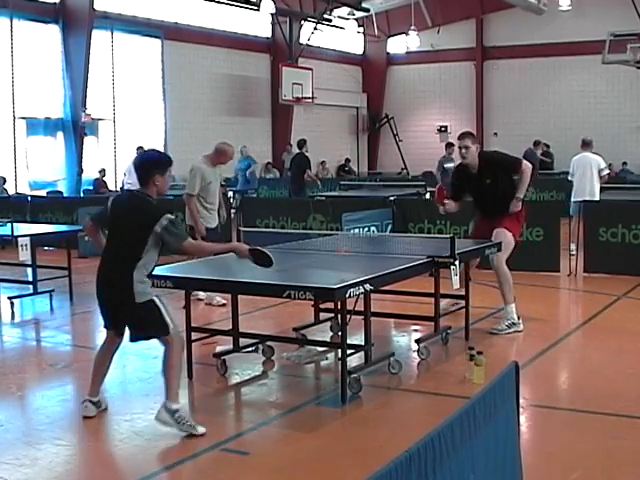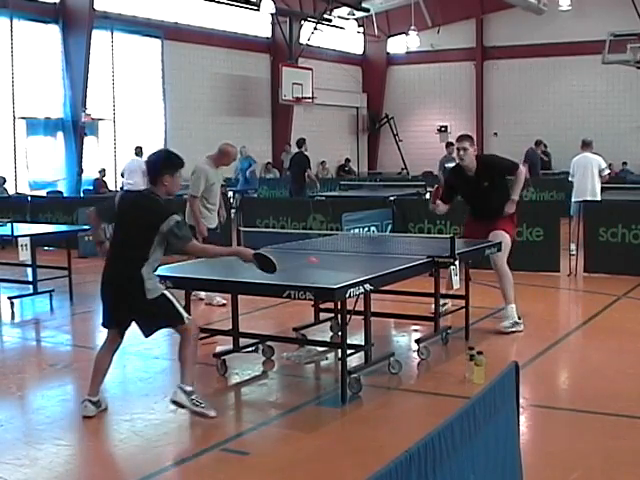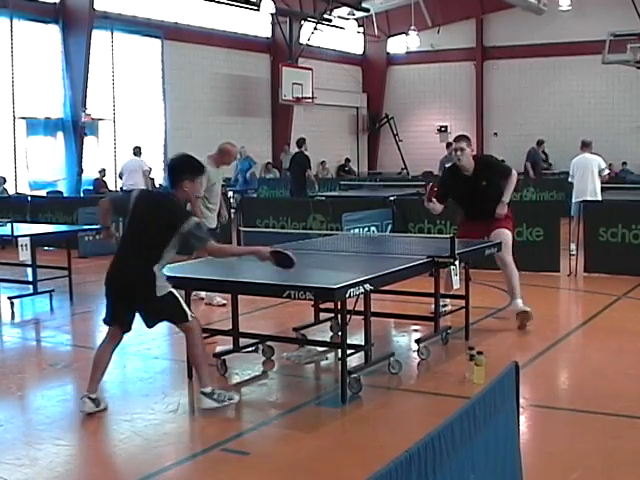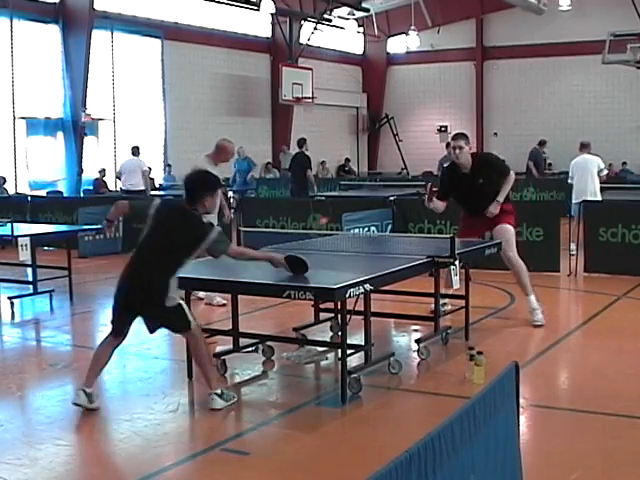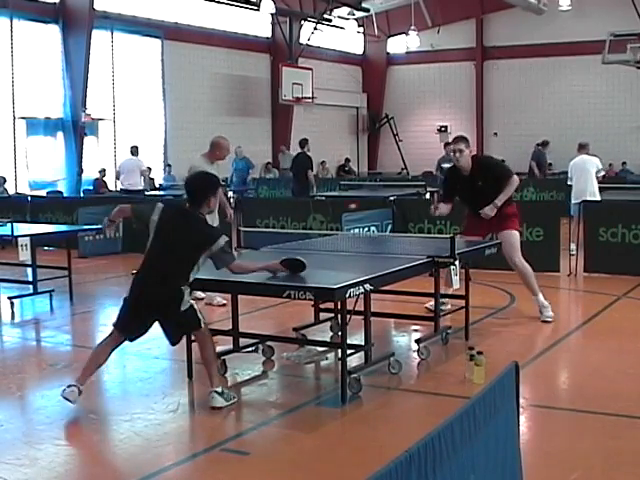
dt=0.1s
person 1, frame 1
left shoulder: (118, 201)
right shoulder: (157, 216)
left elbow: (90, 226)
right elbow: (192, 247)
right wrist: (232, 247)
left hip: (106, 284)
right hip: (134, 289)
left knee: (113, 337)
right knee: (174, 341)
left ankle: (92, 399)
right ankle: (172, 408)
person 1, frame 2
left shoulder: (125, 198)
right shoulder: (165, 215)
left elbow: (93, 215)
right elbow: (196, 249)
left wrist: (101, 242)
right wrist: (237, 251)
left hip: (112, 281)
right hip: (141, 285)
left knee: (113, 336)
right knee: (189, 329)
left ankle: (91, 399)
right ankle: (186, 389)
person 1, frame 3
left shoulder: (141, 197)
right shoulder: (183, 217)
left elbow: (105, 205)
right elbow: (214, 250)
left wrist: (107, 228)
right wrist: (254, 251)
left hip: (117, 278)
right hip: (148, 282)
left knee: (114, 333)
right knee: (192, 328)
left ankle: (90, 396)
right ankle: (207, 391)
person 1, frame 4
left shoulder: (162, 207)
right shoulder: (205, 230)
left elbow: (122, 205)
right elbow: (237, 251)
left wrist: (110, 220)
right wrist: (271, 257)
left hip: (131, 284)
right hip: (160, 292)
left knee: (115, 336)
right knee: (194, 335)
left ankle: (85, 390)
right ankle: (216, 393)
person 1, frame 5
left shoulder: (162, 212)
right shoulder: (211, 235)
left elbow: (124, 210)
right elbow: (236, 267)
left wrist: (111, 219)
right wrist: (266, 266)
left hip: (141, 290)
right hip: (171, 297)
left knee: (115, 338)
right knee: (203, 336)
left ankle: (77, 385)
right ankle: (217, 391)
person 2, frame 1
left shoulder: (494, 159)
right shoulder: (459, 173)
left elbow: (527, 167)
right elbow: (456, 202)
left wrist: (518, 198)
right wrist: (447, 206)
left hip: (510, 214)
right hip: (485, 217)
left knee: (496, 259)
left ankle: (512, 318)
person 2, frame 2
left shoulder: (491, 162)
right shoulder: (454, 175)
left elbow: (521, 170)
right elbow: (444, 206)
left wrist: (513, 200)
right wrist: (436, 206)
left hip: (502, 217)
right hip: (477, 219)
left knee: (498, 260)
left ankle: (512, 317)
person 2, frame 3
left shoulder: (488, 163)
right shoulder: (449, 176)
left elbow: (512, 175)
right elbow: (439, 206)
left wrist: (504, 202)
right wrist: (432, 205)
left hip: (498, 217)
right hip: (471, 220)
left knee: (504, 257)
left ankle: (518, 306)
person 2, frame 4
left shoulder: (487, 160)
right shoulder: (448, 173)
left elbow: (510, 175)
right elbow: (441, 204)
left wrist: (497, 202)
right wrist: (433, 204)
left hip: (499, 212)
right hip: (472, 216)
left knee: (510, 256)
left ankle: (533, 304)
person 2, frame 5
left shoulder: (487, 163)
right shoulder: (451, 175)
left elbow: (514, 180)
right elbow: (447, 205)
left wrist: (495, 205)
right wrist: (439, 209)
left hip: (504, 213)
right hip: (477, 216)
left knee: (515, 259)
left ankle: (542, 302)
person 3, frame 1
left shoulder: (217, 167)
right shoulder: (199, 168)
right elbow: (190, 197)
left wrist: (222, 208)
right wrist: (197, 223)
left hip: (213, 219)
right hip: (202, 222)
left ankle: (197, 289)
right ankle: (209, 293)
person 3, frame 2
left shoulder: (218, 167)
right shoulder: (202, 170)
right elbow: (193, 199)
left wrist: (221, 207)
right wrist: (199, 224)
left hip: (212, 220)
right hip: (201, 222)
left ankle: (197, 289)
right ankle: (209, 293)
person 3, frame 3
left shoulder: (218, 167)
right shoulder: (204, 169)
right elbow: (195, 199)
left wrist: (223, 207)
left hip: (212, 220)
right hip: (202, 222)
left ankle: (198, 289)
right ankle: (209, 293)
person 3, frame 4
left shoulder: (218, 166)
right shoulder: (203, 168)
left wrist: (225, 207)
left hip: (212, 220)
right hip: (203, 221)
right ankle: (209, 294)
person 3, frame 5
left shoulder: (216, 165)
right shoulder: (198, 167)
left wrist: (226, 206)
left hip: (212, 219)
left ankle: (196, 288)
right ankle: (209, 294)
